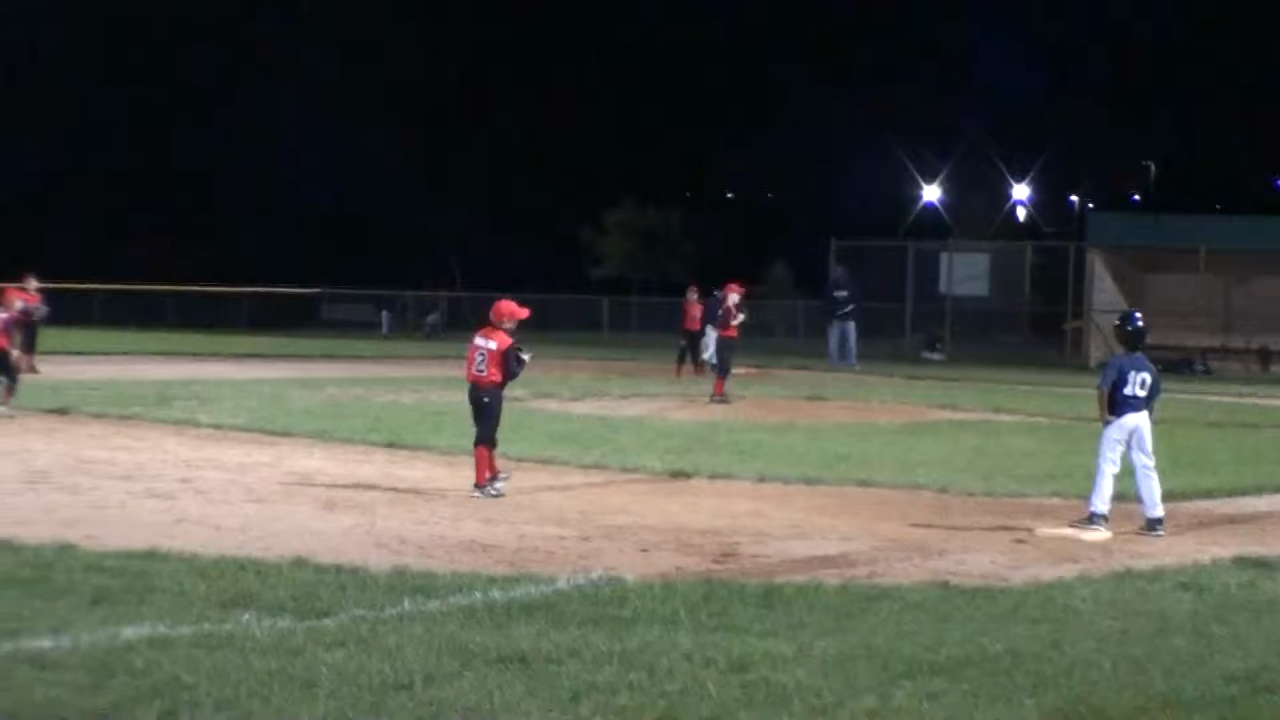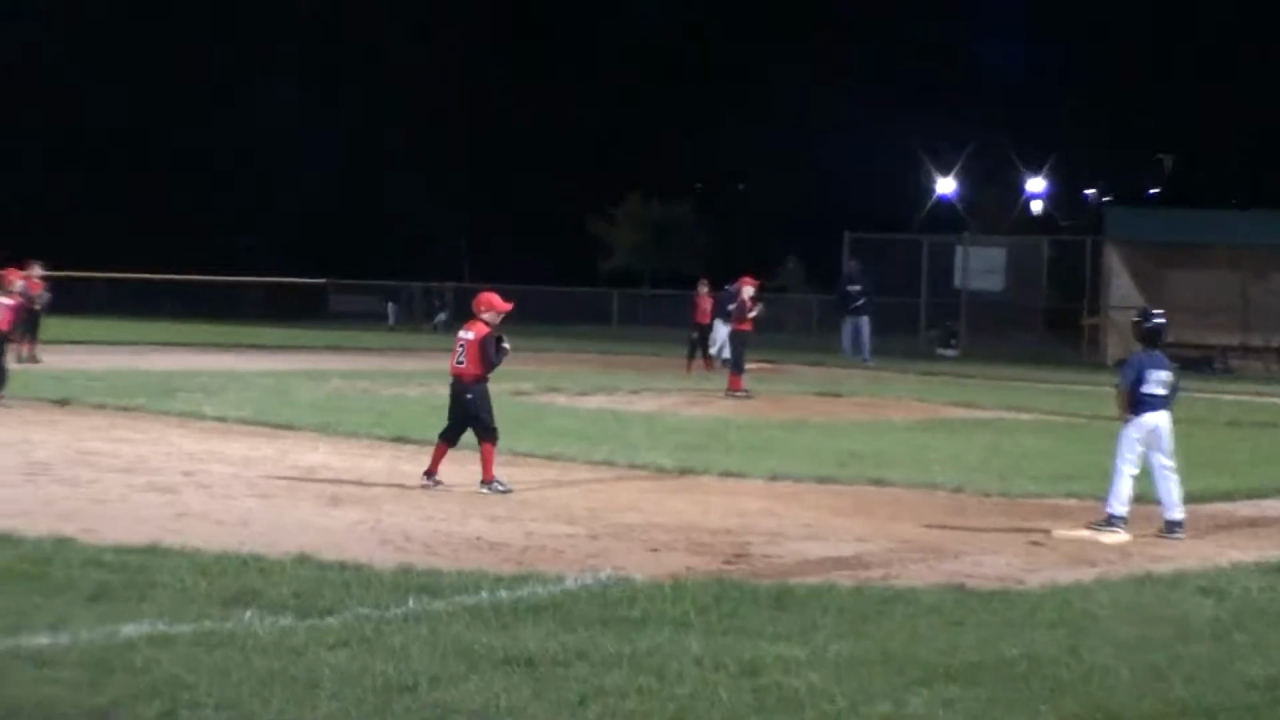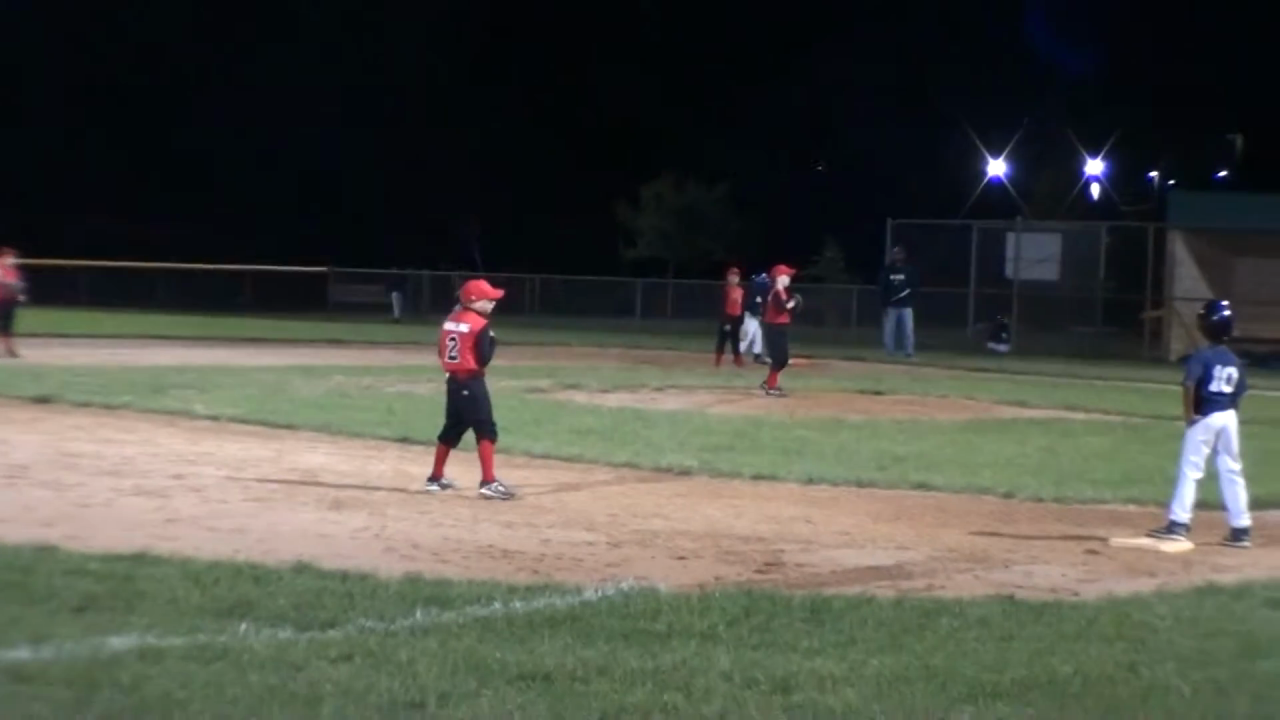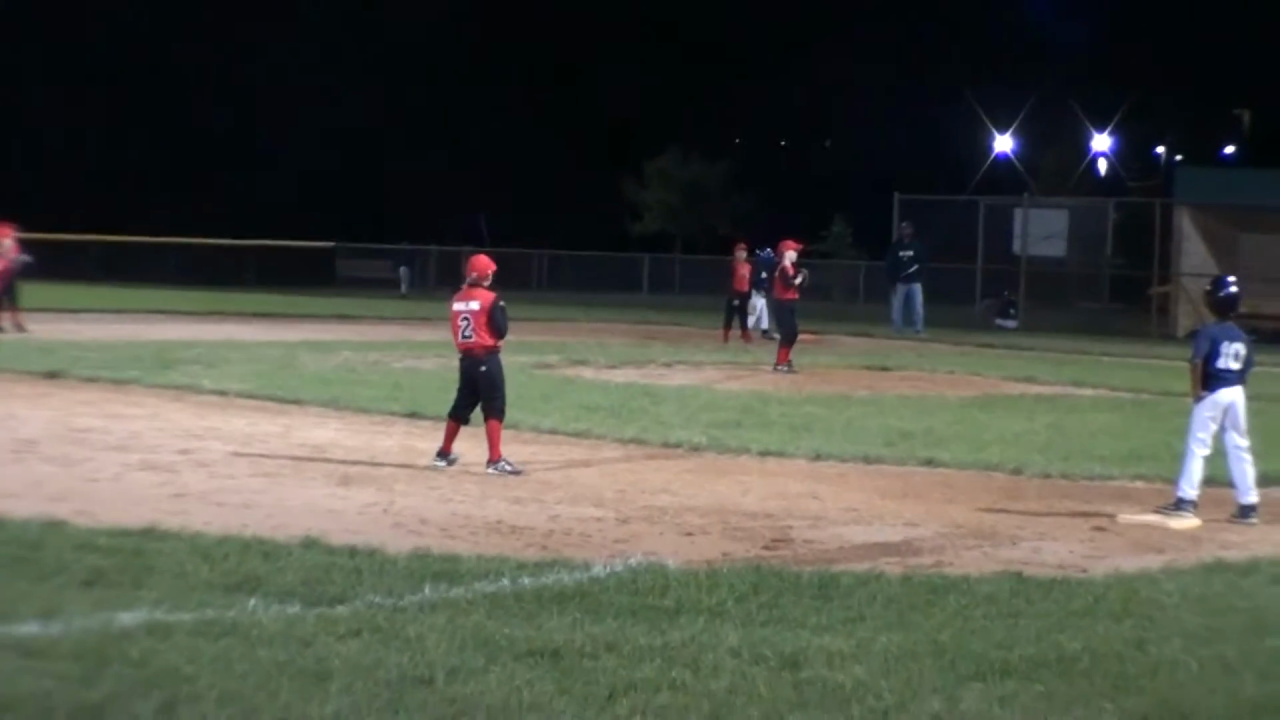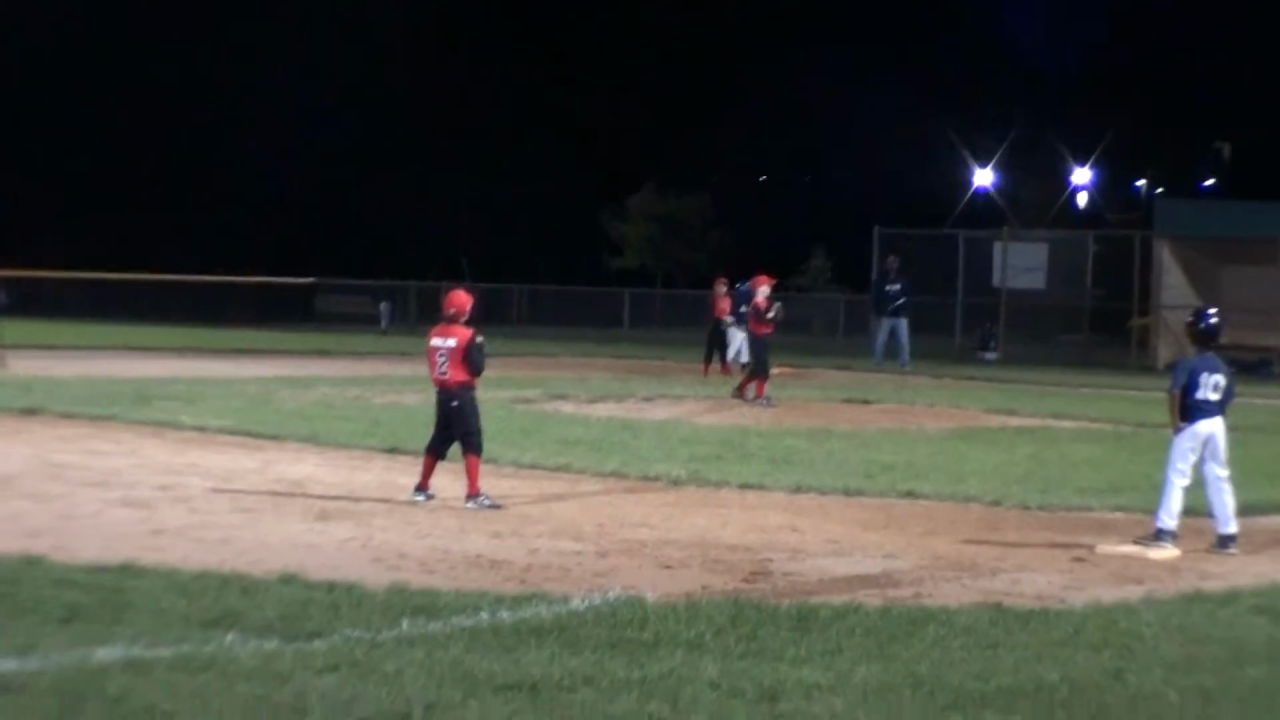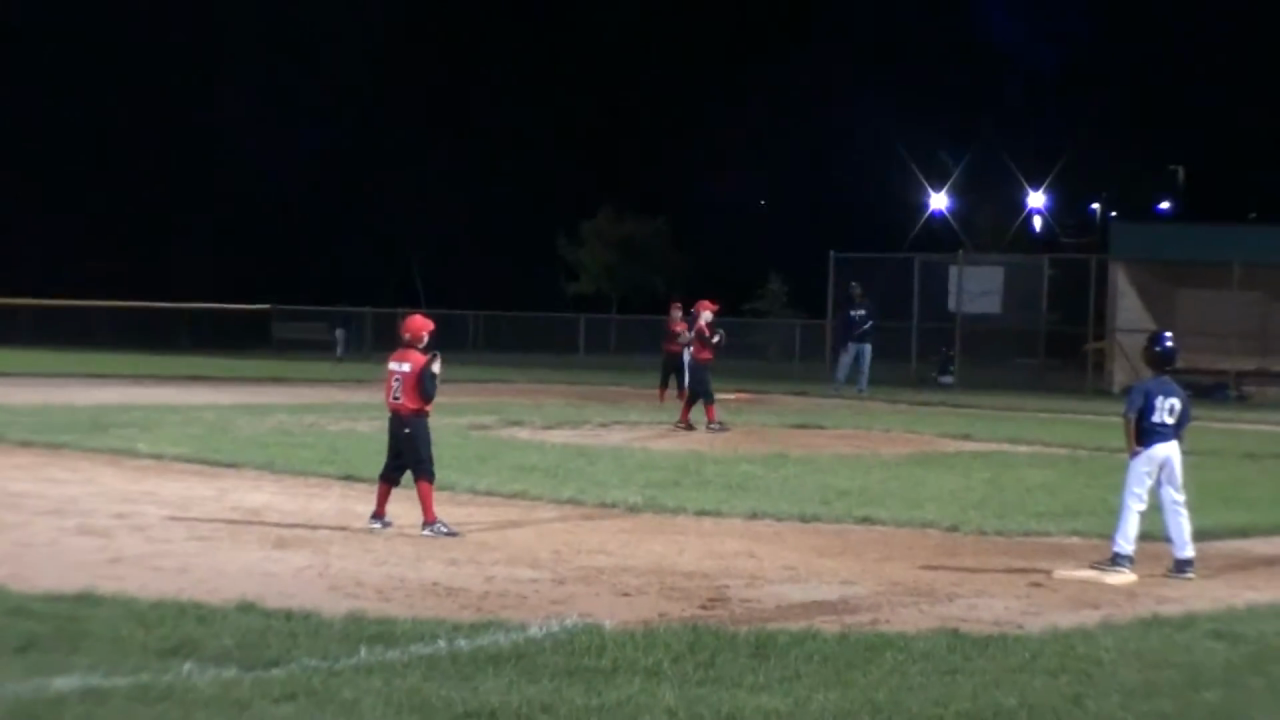
dt=0.3s
person 1, frame 1
left shoulder: (1117, 362)
right shoulder: (1149, 367)
left elbow: (1103, 388)
right elbow: (1152, 399)
left wrist: (1104, 414)
right wrist: (1145, 420)
left hip: (1119, 419)
right hip: (1142, 419)
left knee: (1107, 466)
right knee: (1146, 467)
left ankle: (1098, 515)
right ankle: (1155, 519)
person 1, frame 2
left shoulder: (1136, 359)
right shoulder: (1167, 364)
left elbow: (1123, 387)
right elbow: (1171, 396)
left wrist: (1124, 413)
right wrist: (1162, 418)
left hip: (1139, 418)
right hip: (1161, 417)
left knee: (1125, 466)
right knee: (1165, 469)
left ankle: (1117, 517)
right ankle: (1175, 522)
person 1, frame 3
left shoulder: (1201, 355)
right shoulder: (1234, 360)
left elbow: (1189, 384)
right elbow: (1238, 395)
left wrist: (1189, 414)
right wrist: (1226, 414)
left hip: (1205, 418)
right hip: (1229, 418)
left knee: (1190, 470)
right knee: (1232, 472)
left ankle: (1178, 524)
right ankle: (1241, 529)
person 1, frame 4
left shoulder: (1209, 331)
right shoulder: (1242, 337)
left elbow: (1196, 361)
right elbow: (1245, 371)
left wrist: (1197, 390)
right wrist: (1233, 390)
left hip: (1212, 395)
right hip: (1236, 394)
left knee: (1197, 447)
right knee: (1239, 449)
left ankle: (1186, 501)
right ankle: (1248, 505)
person 1, frame 5
left shoulder: (1188, 363)
right shoulder: (1222, 368)
left elbow: (1175, 392)
right elbow: (1225, 402)
left wrist: (1176, 422)
right wrist: (1214, 422)
left hip: (1192, 426)
right hip: (1216, 425)
left knee: (1177, 477)
right knee: (1219, 479)
left ankle: (1165, 531)
right ankle: (1228, 536)
person 1, frame 6
left shoulder: (1143, 387)
right shoulder: (1179, 392)
left elbow: (1130, 416)
right elbow: (1182, 427)
left wrist: (1131, 446)
right wrist: (1171, 446)
left hip: (1148, 449)
right hip: (1171, 449)
left knee: (1133, 501)
right knee: (1176, 504)
left ankle: (1122, 556)
right ankle: (1184, 561)
person 2, frame 1
left shoulder: (479, 335)
right shoulder: (506, 343)
right elbow: (509, 375)
right wrist: (522, 361)
left hip: (475, 389)
right hip: (490, 393)
left knee: (486, 432)
right knee: (485, 435)
left ankle: (493, 473)
right ankle: (481, 484)
person 2, frame 2
left shoulder: (466, 328)
right shoulder: (486, 333)
right elbow: (489, 365)
right wrist: (503, 350)
left hip: (458, 384)
right hip: (474, 387)
left knee: (453, 429)
right knee: (488, 432)
left ankle: (430, 474)
right ankle: (488, 481)
person 2, frame 3
left shoulder: (450, 319)
right shoulder: (480, 324)
left elbow: (441, 352)
right elbow: (484, 359)
right wrist: (492, 340)
left hip: (453, 381)
right hip: (471, 382)
left knee: (451, 429)
right knee: (486, 429)
left ankle: (436, 478)
right ankle: (488, 481)
person 2, frame 4
left shoulder: (457, 299)
right shoulder: (491, 299)
left elbow: (459, 329)
right elbow: (501, 332)
right wrist: (501, 309)
left hip: (466, 359)
right hip: (486, 359)
left knee: (461, 405)
right knee: (494, 408)
left ankle: (444, 453)
right ankle: (495, 460)
person 2, frame 5
left shoulder: (435, 333)
right shoulder: (467, 336)
right elbow: (477, 370)
right wrist: (479, 345)
left hip: (443, 394)
right hip: (461, 395)
left knee: (439, 440)
right knee: (472, 442)
left ankle: (422, 488)
right ankle: (474, 495)
person 2, frame 6
left shoulder: (395, 357)
right shoulder: (421, 362)
right elbow: (427, 396)
right wrist: (434, 373)
left hip: (396, 419)
right hip: (414, 421)
left knee: (392, 467)
right knee: (423, 469)
left ankle: (378, 516)
right ankle: (430, 522)
